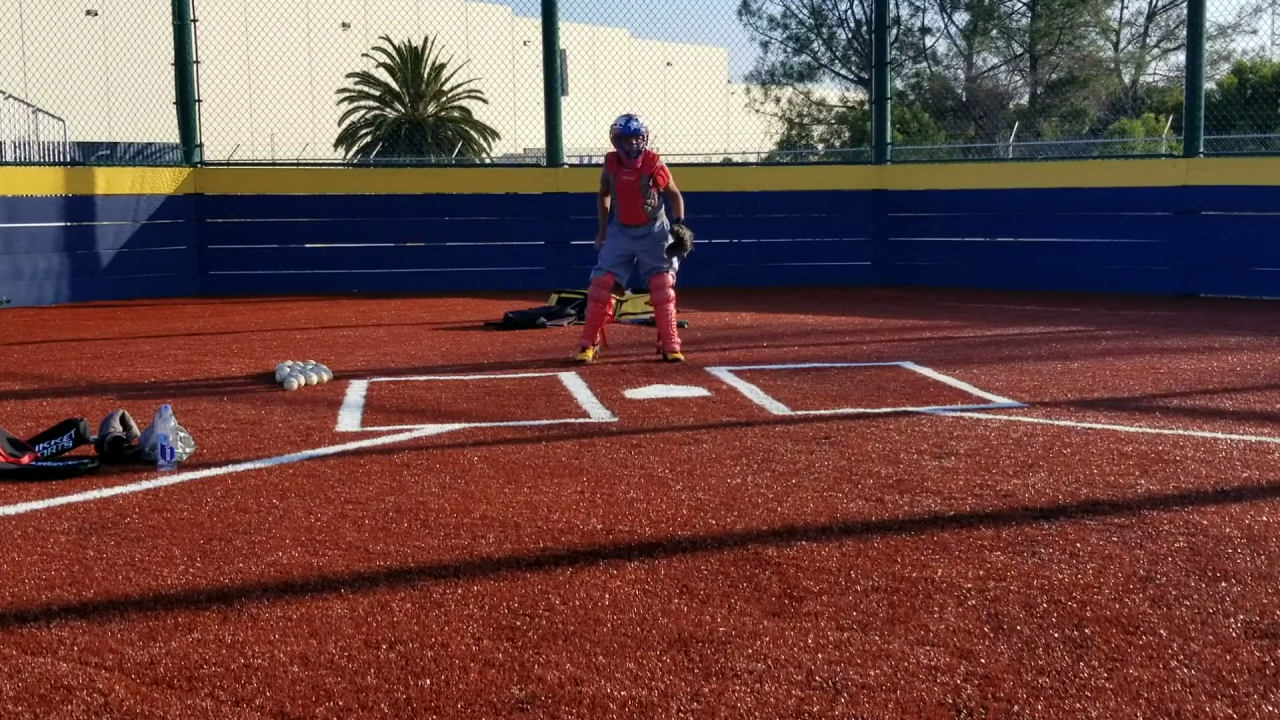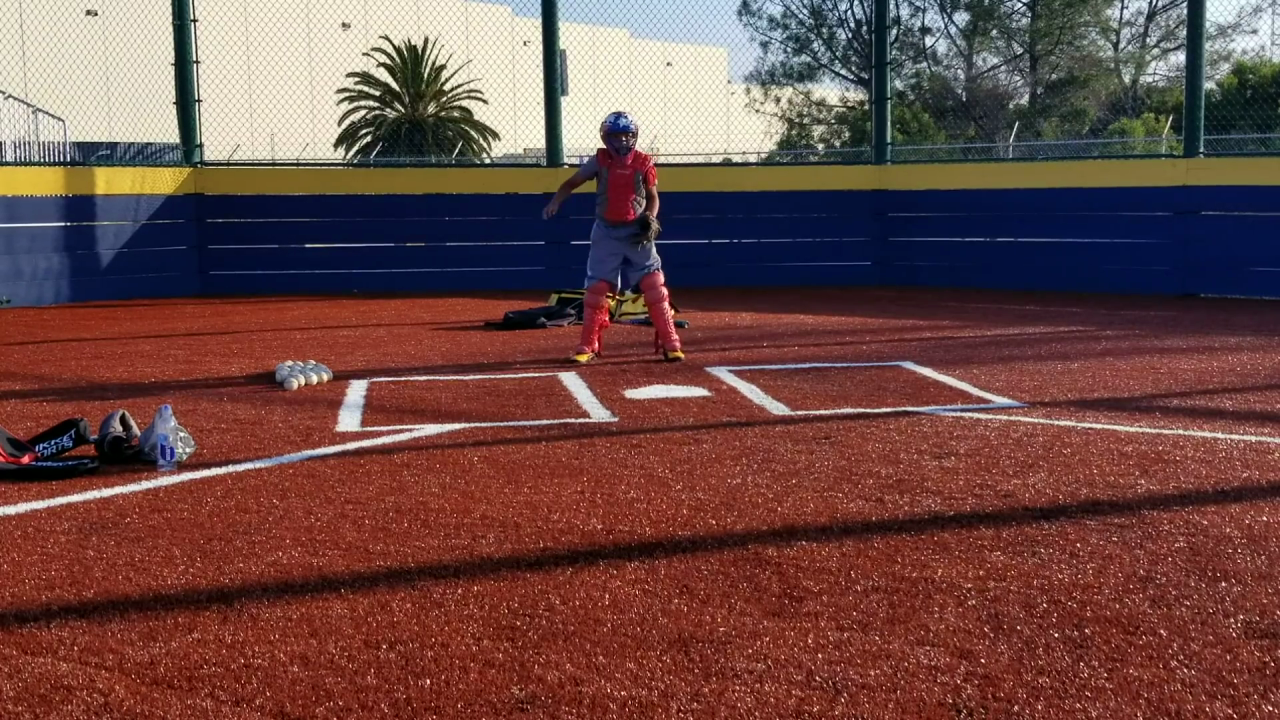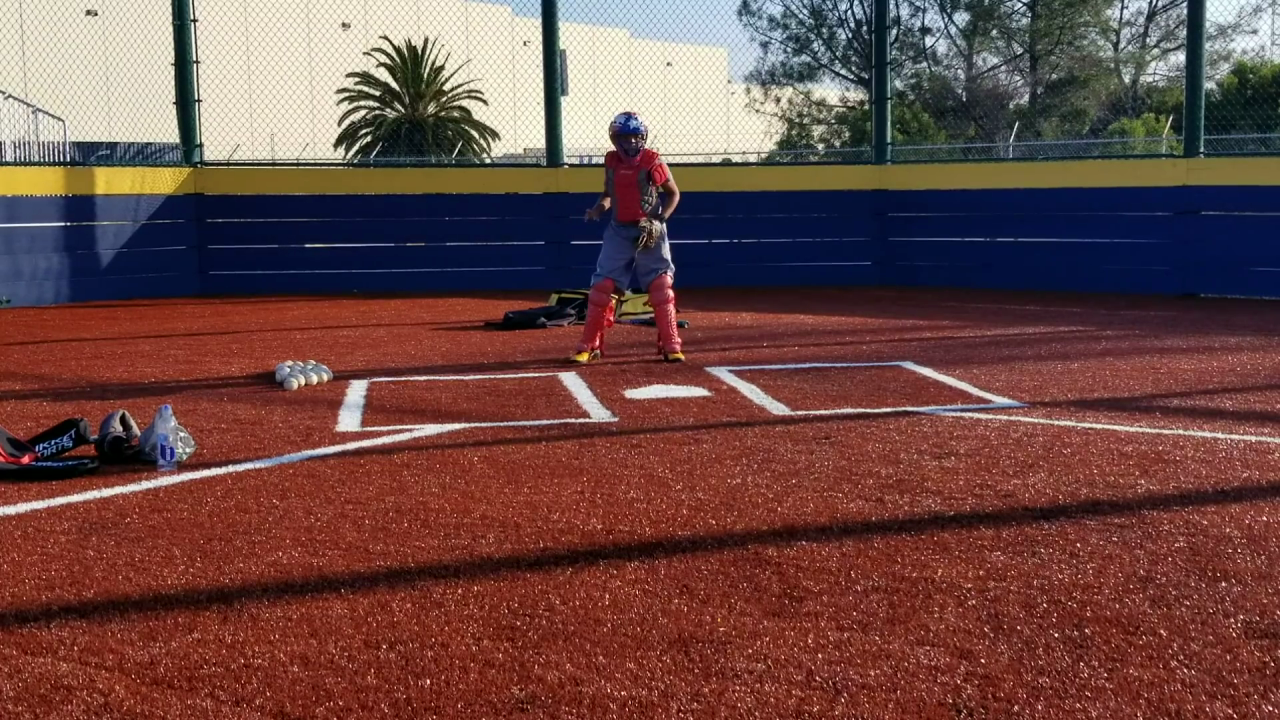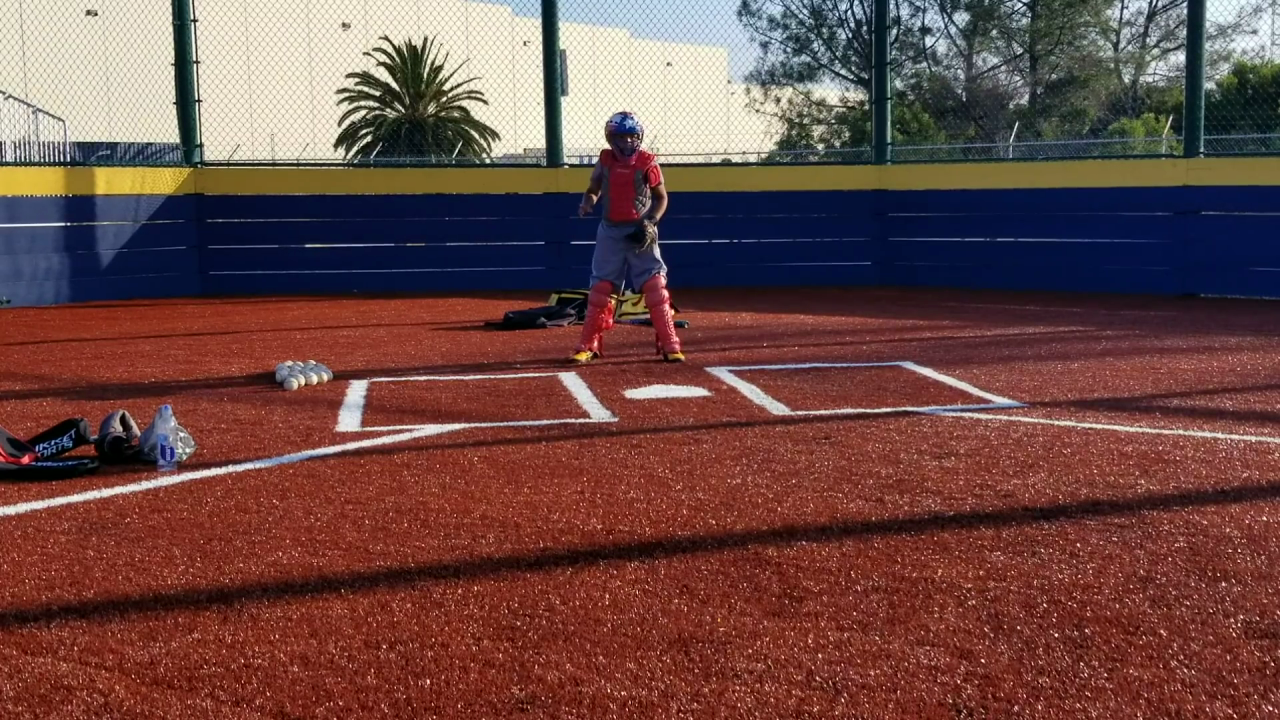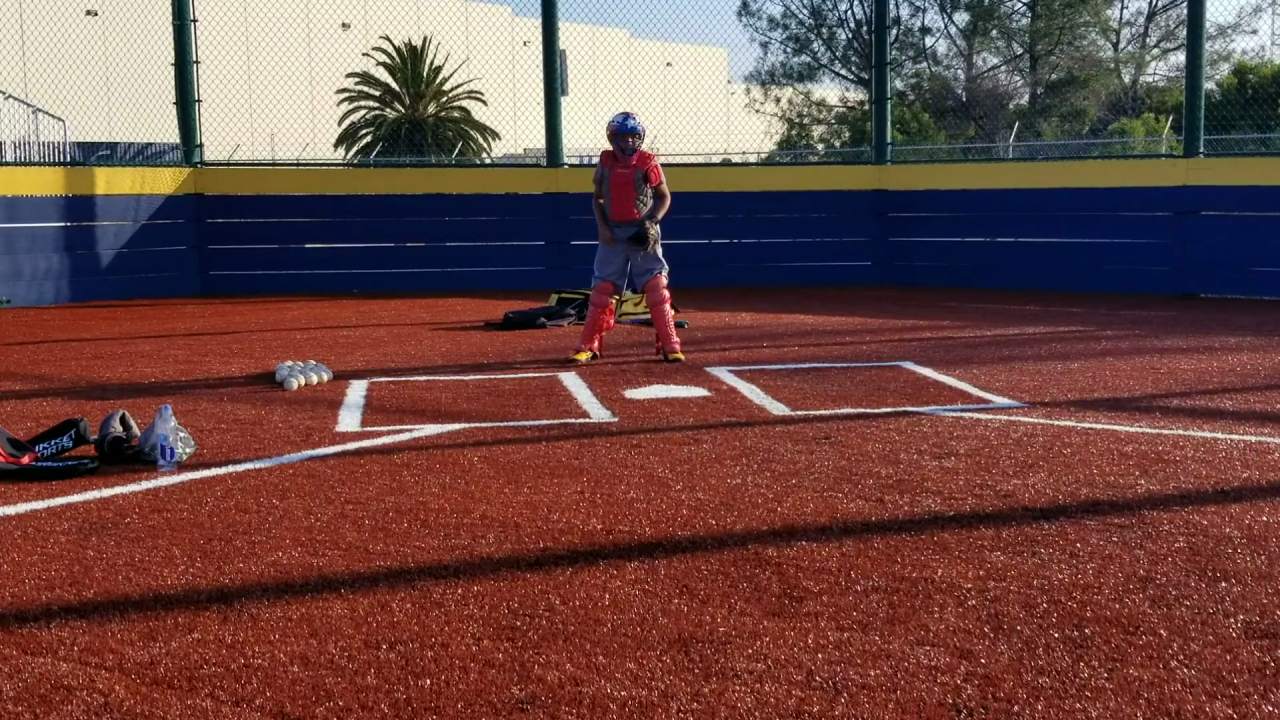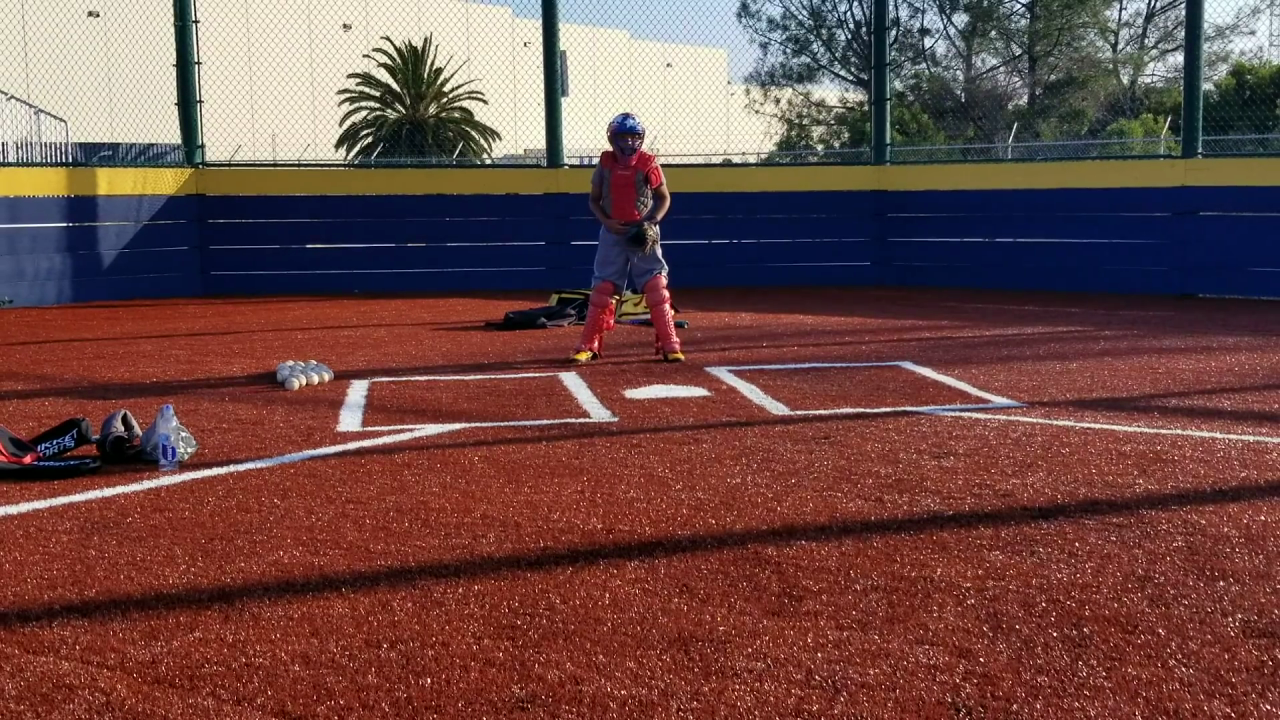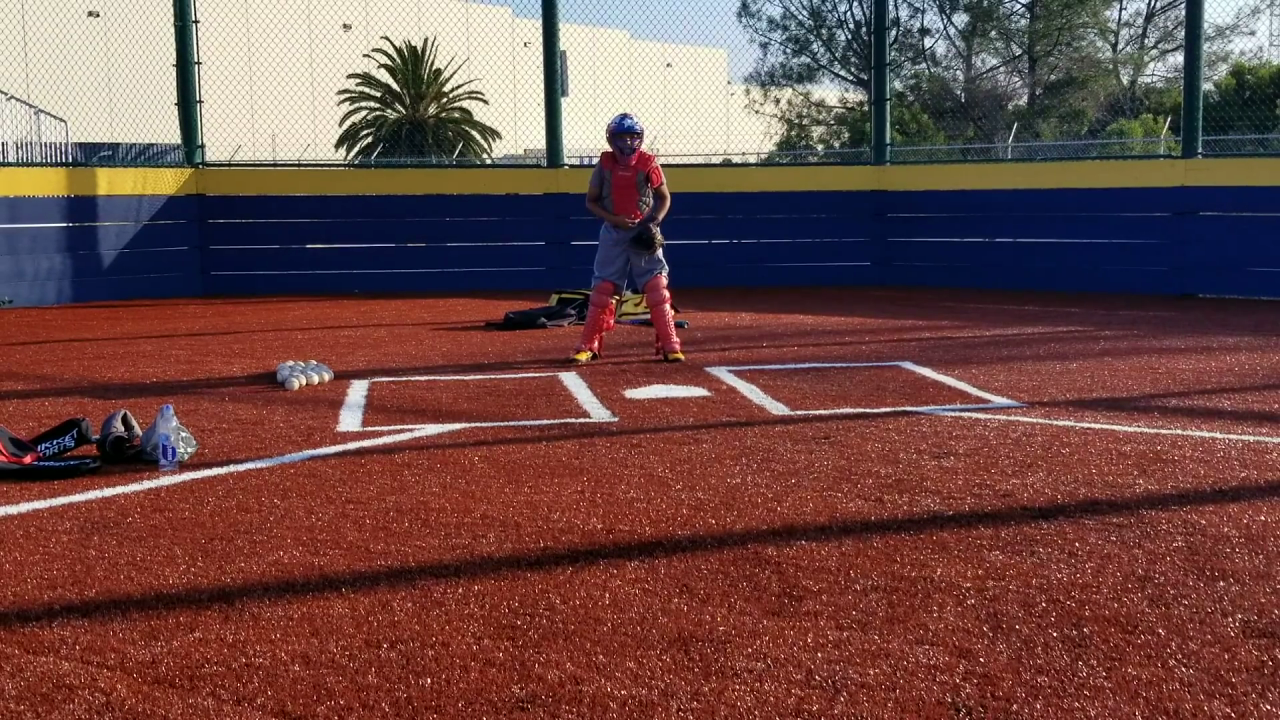
dt=0.4s
person 1, frame 1
left shoulder: (654, 164)
right shoulder: (611, 164)
left elbow: (674, 195)
right elbow: (604, 196)
left wrist: (679, 224)
right wrist: (603, 229)
left hip: (653, 231)
right hip: (621, 231)
left knee: (663, 287)
right knee: (601, 282)
left ankle: (670, 346)
right ankle: (589, 343)
person 1, frame 2
left shoulder: (643, 163)
right shoulder: (599, 160)
left elbow: (653, 197)
right elbow: (571, 184)
left wrist: (649, 220)
right wrist: (555, 201)
left hip: (636, 232)
right hip: (606, 231)
left knee: (654, 286)
right knee: (597, 288)
left ankle: (670, 345)
right ankle: (588, 347)
person 1, frame 3
left shoulder: (653, 161)
right shoulder: (611, 161)
left elbow: (673, 193)
left wrist: (660, 219)
right wrist: (597, 209)
right hip: (618, 231)
left knee: (661, 287)
right knee: (602, 287)
left ankle: (671, 346)
right ankle: (588, 346)
person 1, frame 4
left shoulder: (648, 163)
right shoulder: (604, 161)
left elbow: (661, 197)
right elbow: (593, 191)
left wrist: (652, 222)
right wrist: (586, 203)
left hip: (641, 232)
right hip: (610, 231)
left knee: (655, 287)
right knee: (600, 289)
left ankle: (670, 346)
right ankle: (587, 346)
person 1, frame 5
left shoulder: (648, 162)
right shoulder: (605, 162)
left elbow: (664, 196)
right elbow: (598, 197)
left wrist: (653, 221)
right wrist: (601, 226)
left hip: (643, 233)
right hip: (613, 233)
left knee: (656, 287)
right knee: (602, 289)
left ankle: (670, 346)
right ankle: (588, 346)
person 1, frame 6
left shoulder: (648, 164)
right shoulder: (605, 164)
left elbow: (664, 198)
right elbow: (594, 200)
left wrist: (652, 223)
right wrist: (607, 222)
right hip: (612, 234)
left knee: (656, 288)
right knee: (602, 289)
left ankle: (670, 346)
right ankle: (588, 346)
person 1, frame 7
left shoulder: (649, 163)
right shoulder: (604, 164)
left elbow: (664, 197)
right elbow: (591, 201)
left wrist: (655, 222)
right wrist: (614, 219)
right hip: (613, 233)
left knee: (657, 288)
right knee: (603, 289)
left ankle: (670, 346)
right ankle: (588, 347)
